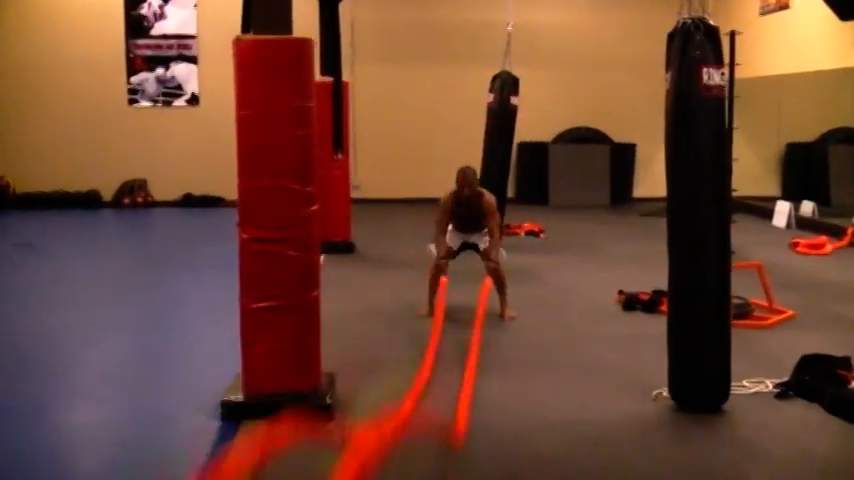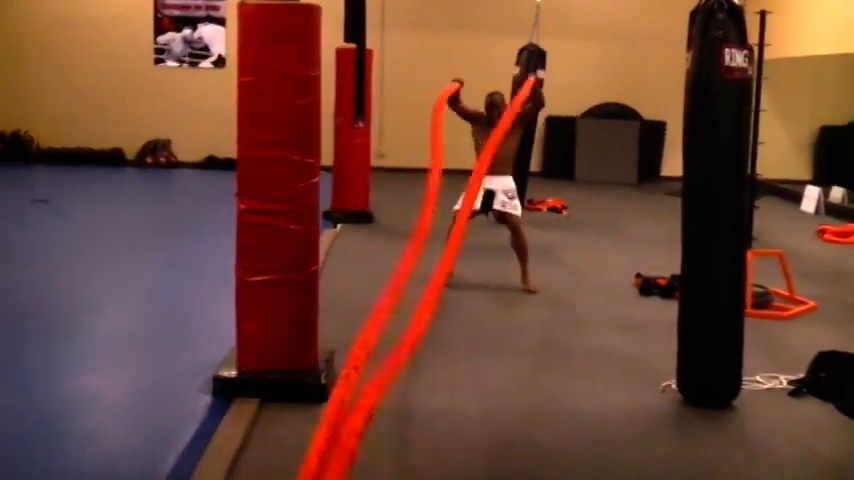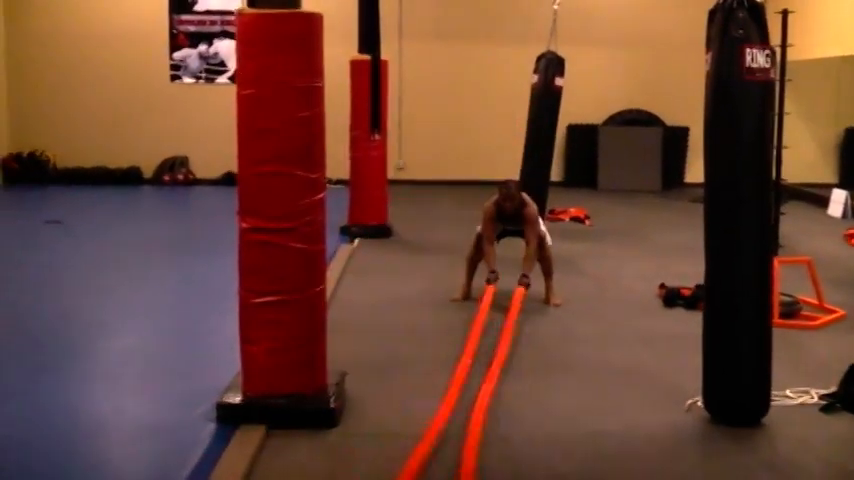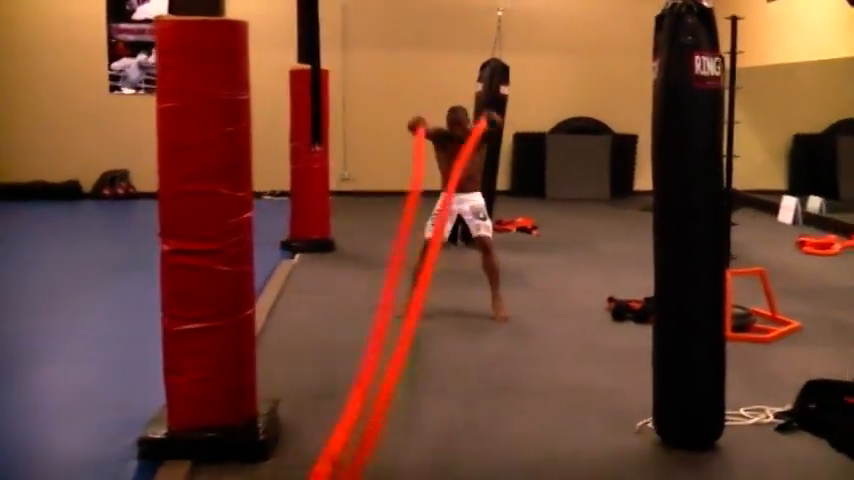
dt=0.4s
person 1, frame 1
left shoulder: (487, 200)
right shoulder: (448, 201)
left elbow: (494, 233)
right elbow: (440, 231)
left wrist: (493, 258)
right wrist: (441, 256)
left hip: (481, 233)
right hip: (456, 232)
left knee: (493, 263)
right knee: (440, 262)
left ankle: (504, 306)
right ankle: (430, 305)
person 1, frame 2
left shoulder: (516, 121)
right shoulder: (477, 120)
left elbow: (539, 104)
right elbow: (455, 105)
left wrist: (535, 87)
right wrist: (456, 90)
left hip: (504, 181)
right hip: (479, 179)
left knee: (514, 224)
right knee: (458, 219)
left ankle: (526, 276)
person 1, frame 3
left shoulder: (529, 209)
right shoulder: (490, 208)
left elbow: (532, 244)
right elbow: (488, 243)
left wrist: (526, 274)
right wrist: (492, 271)
left hip: (525, 225)
right hip: (500, 224)
left knee: (541, 239)
right knee: (478, 241)
left ankle: (550, 291)
right ankle: (466, 288)
person 1, frame 4
right shoulder: (440, 136)
left elbow: (497, 123)
right elbow: (416, 129)
left wrist: (490, 119)
right wrist: (417, 124)
left hip: (473, 199)
right hip: (447, 200)
left knee: (486, 245)
right knee: (429, 246)
left ankle: (497, 300)
